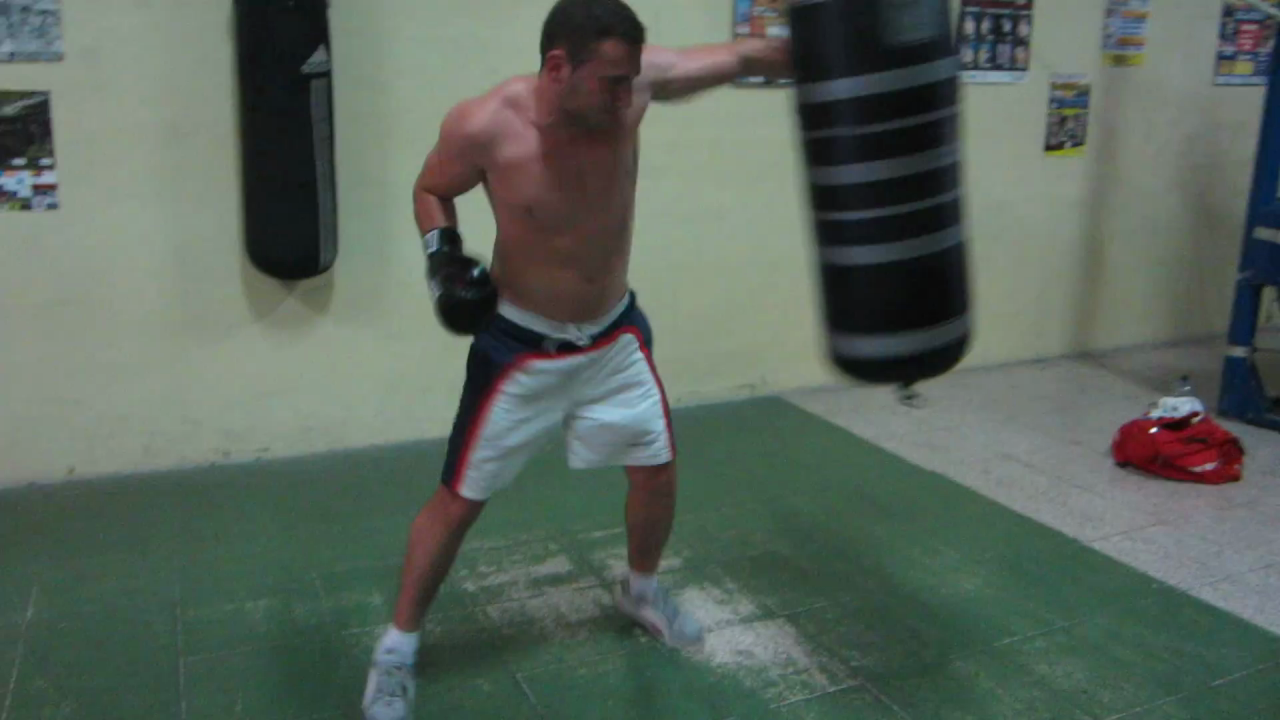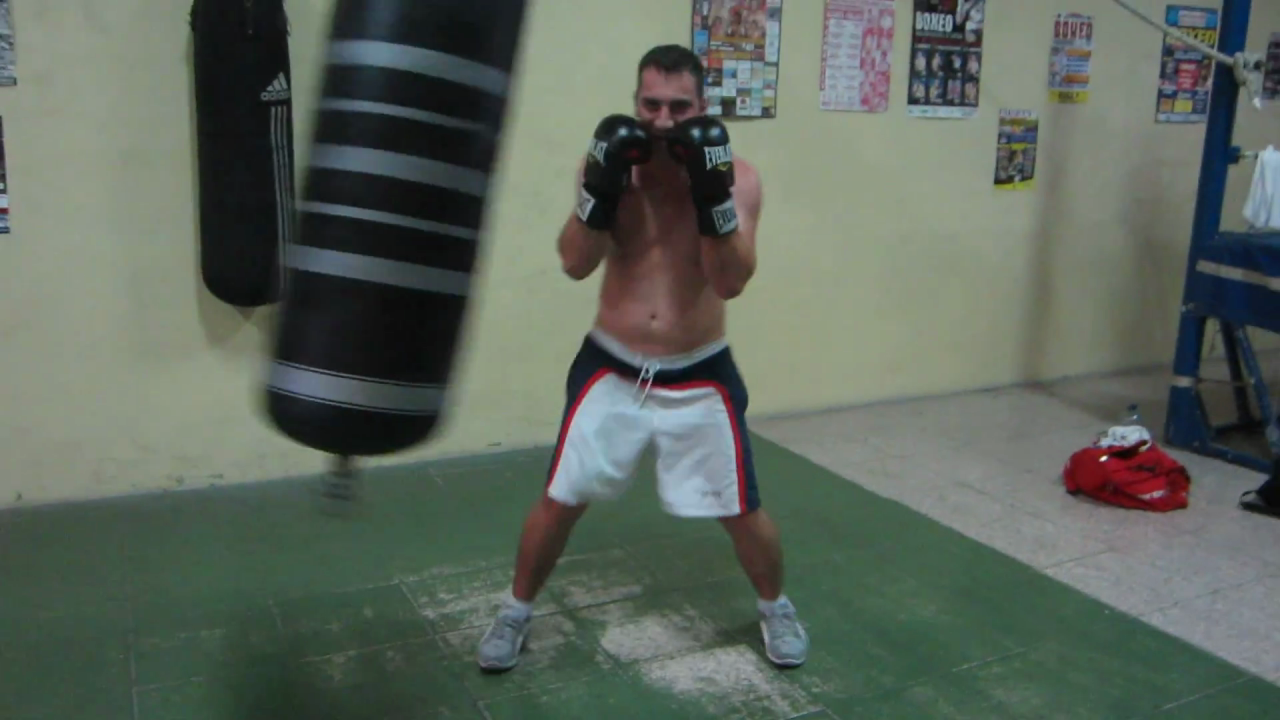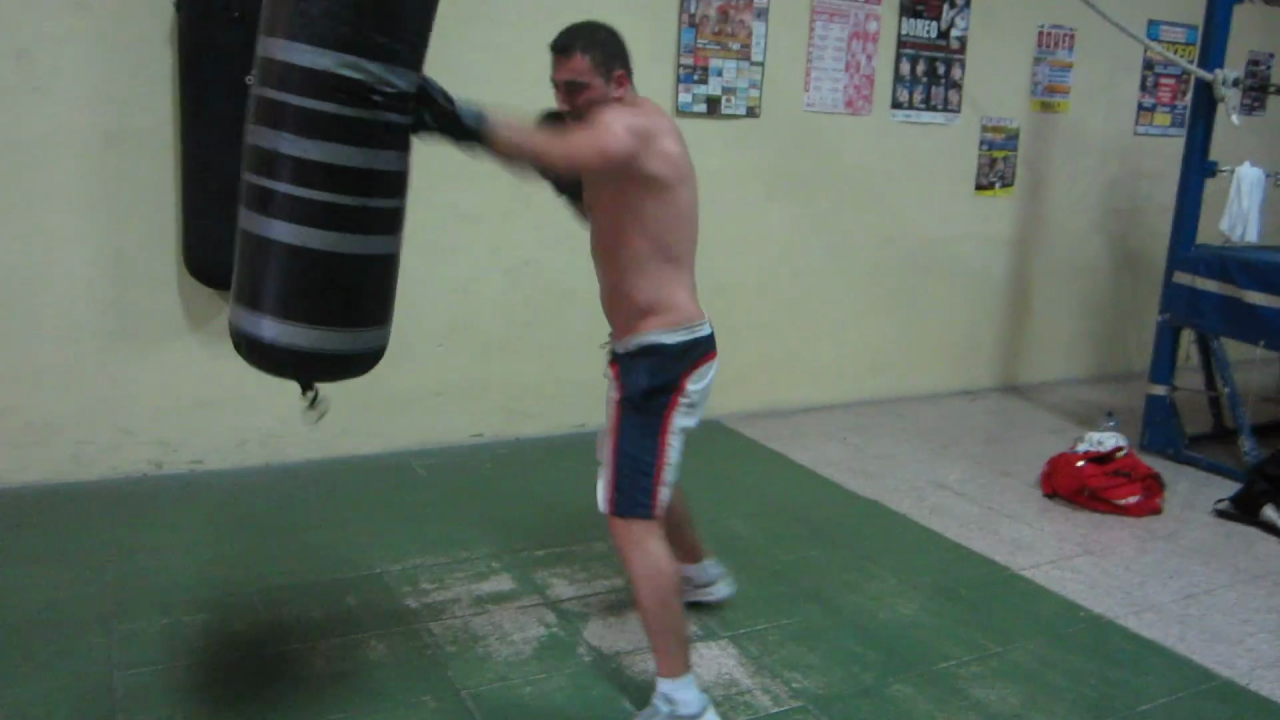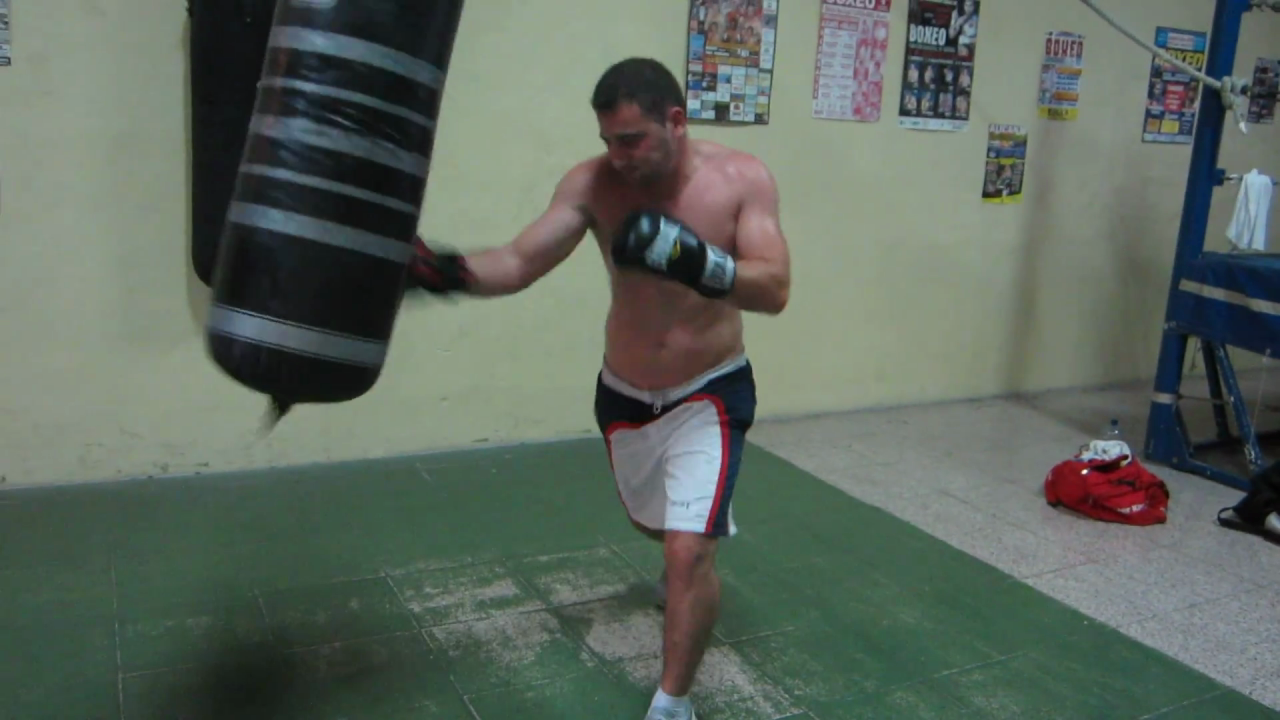
dt=0.7s
person 1, frame 1
left shoulder: (633, 86)
right shoulder: (484, 123)
right elbow: (430, 191)
right wrist: (445, 259)
left hip: (613, 328)
right hip: (522, 339)
left knee: (655, 469)
right knee: (461, 495)
left ankle: (641, 587)
right ankle: (399, 643)
person 1, frame 2
left shoulder: (737, 177)
right shoulder: (609, 160)
left elbow: (731, 282)
right elbow: (576, 264)
left wrist: (714, 193)
right wrist: (600, 185)
left hip: (698, 373)
right hip: (611, 367)
left knee: (744, 513)
right knee: (557, 504)
left ankle: (774, 607)
right ankle: (517, 610)
person 1, frame 3
left shoulder: (637, 126)
right shoulder: (605, 135)
left elbow: (558, 151)
left wrist: (459, 116)
right wrist: (565, 176)
left hip: (665, 354)
right hip: (650, 348)
left knee: (628, 521)
right knee: (643, 480)
right ankle: (702, 574)
person 1, frame 4
left shoulder: (743, 177)
right shoulder: (592, 181)
left elbow: (775, 292)
right elbow: (520, 264)
left wrist: (694, 259)
right wrist: (452, 270)
left hip: (710, 393)
right hip: (626, 396)
left knee: (686, 555)
right knee: (654, 516)
right ankle: (693, 554)
